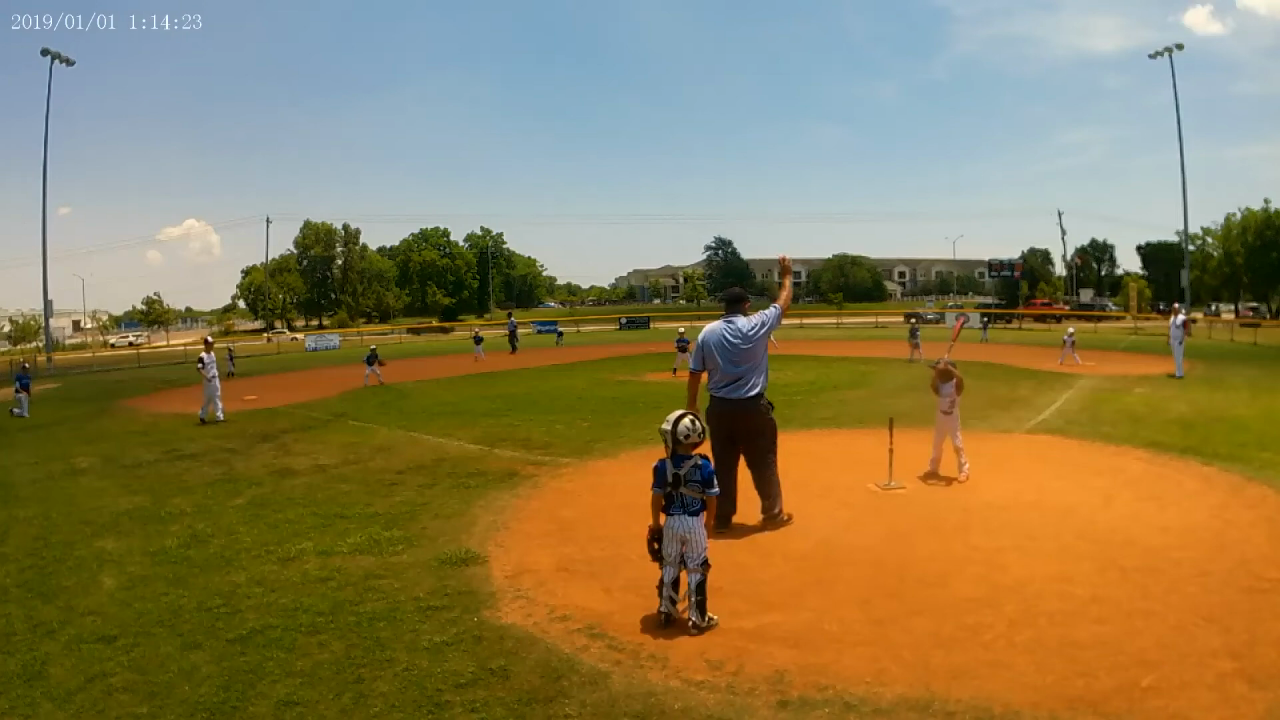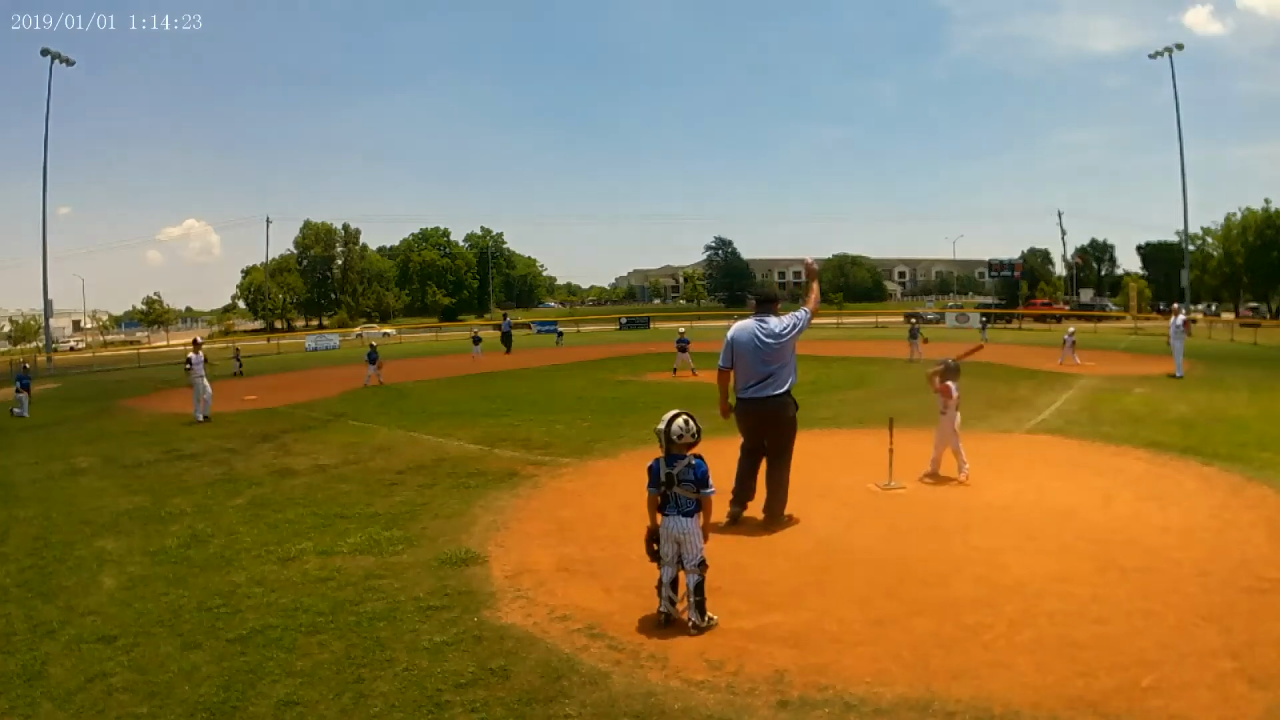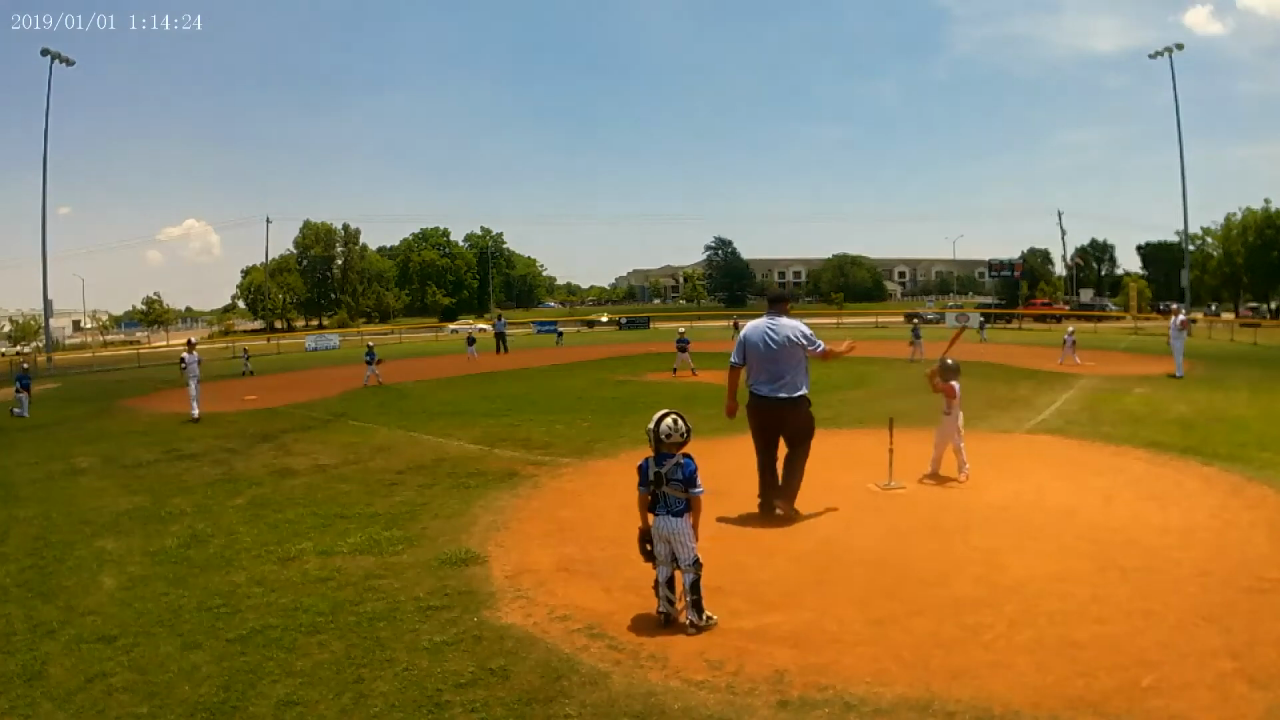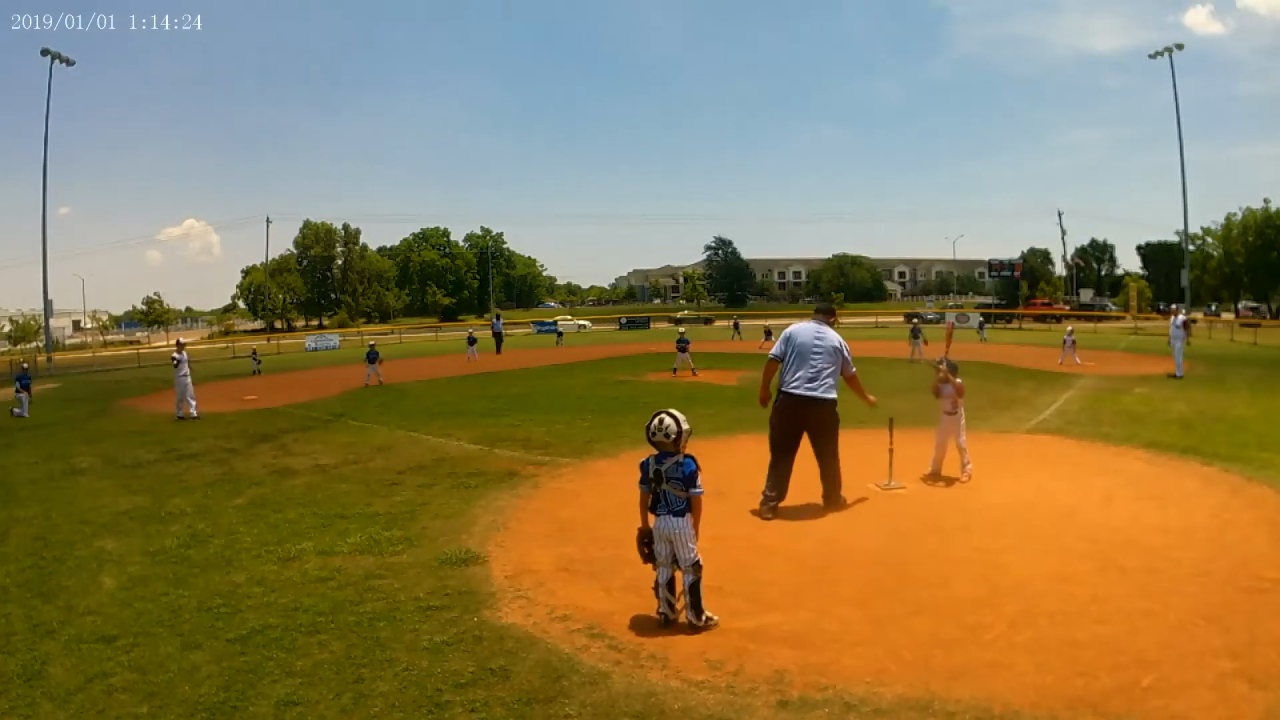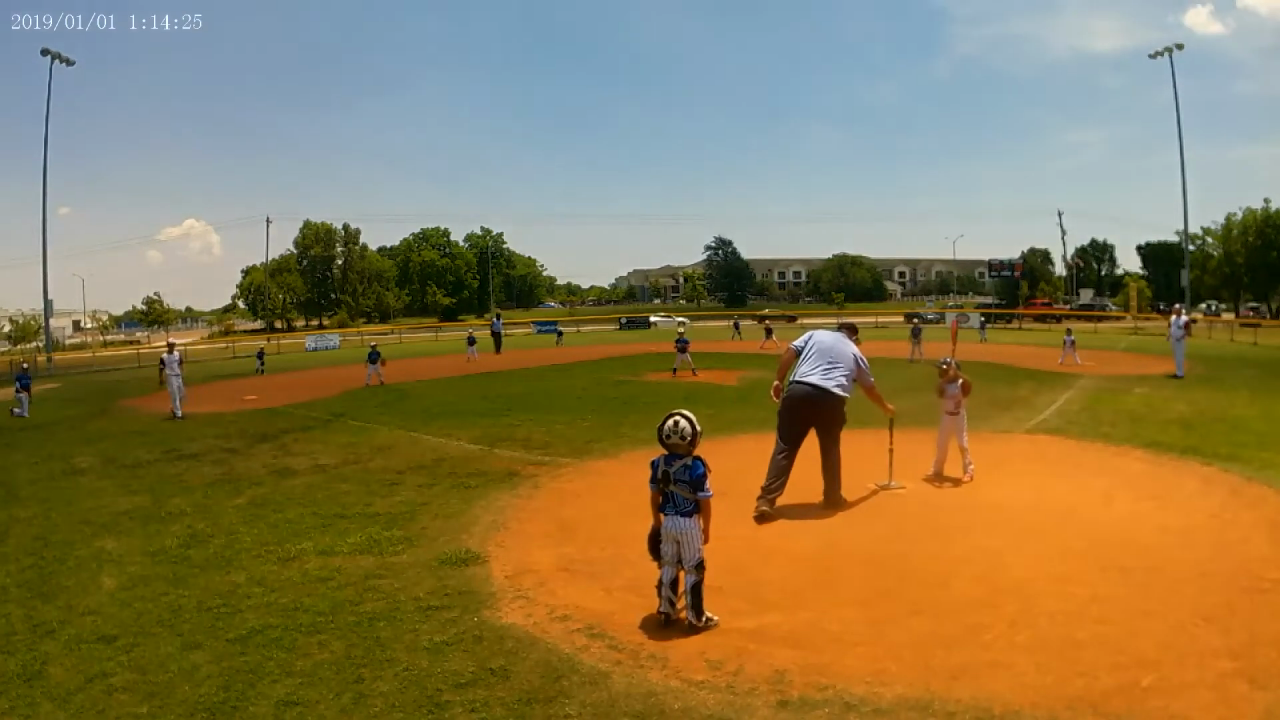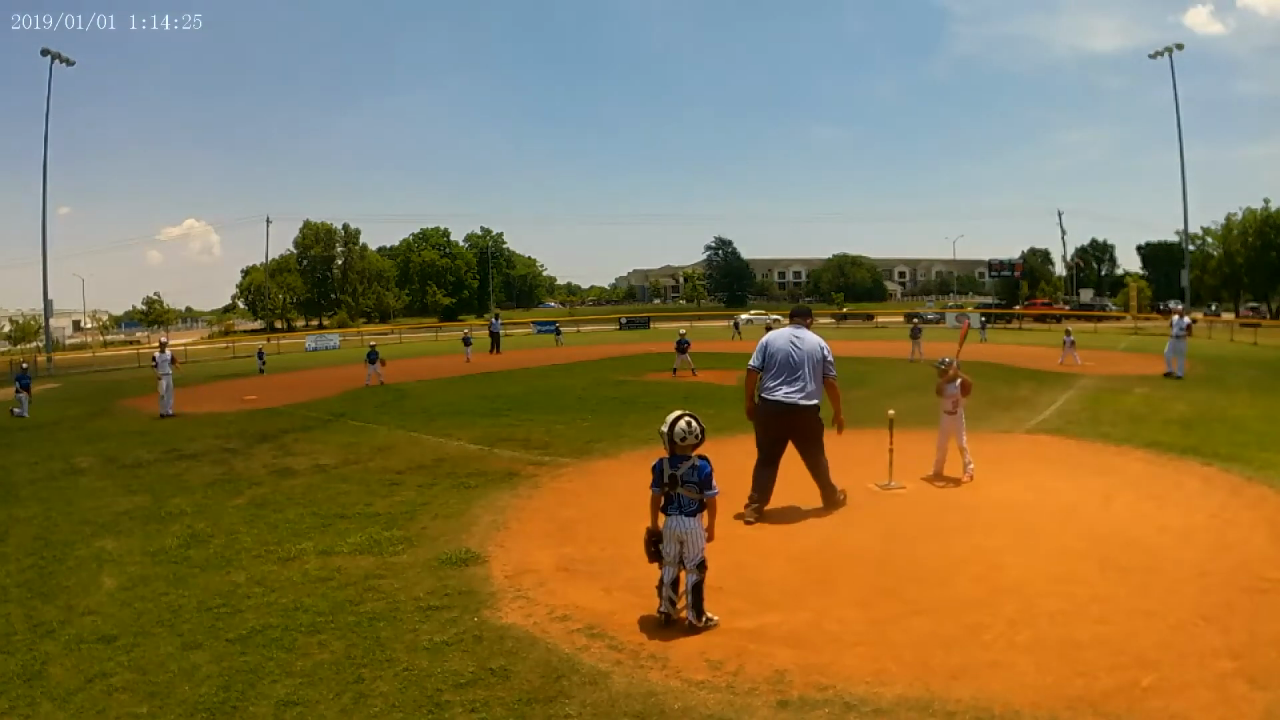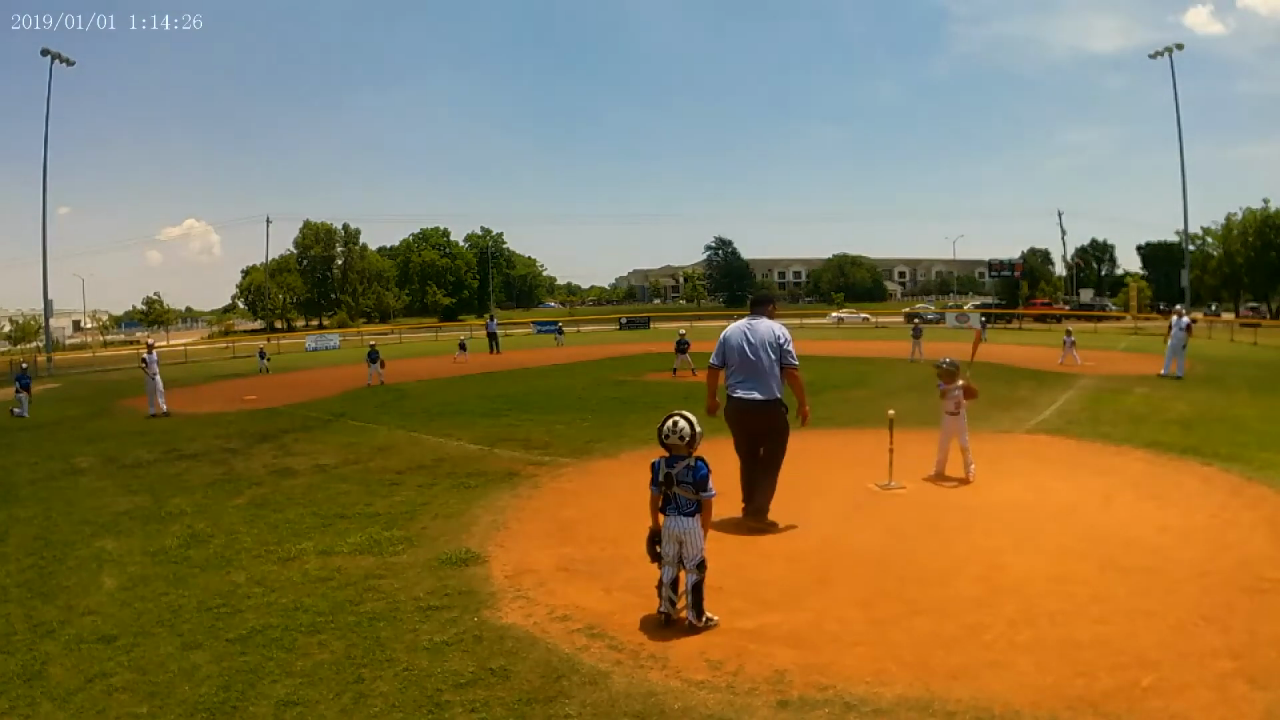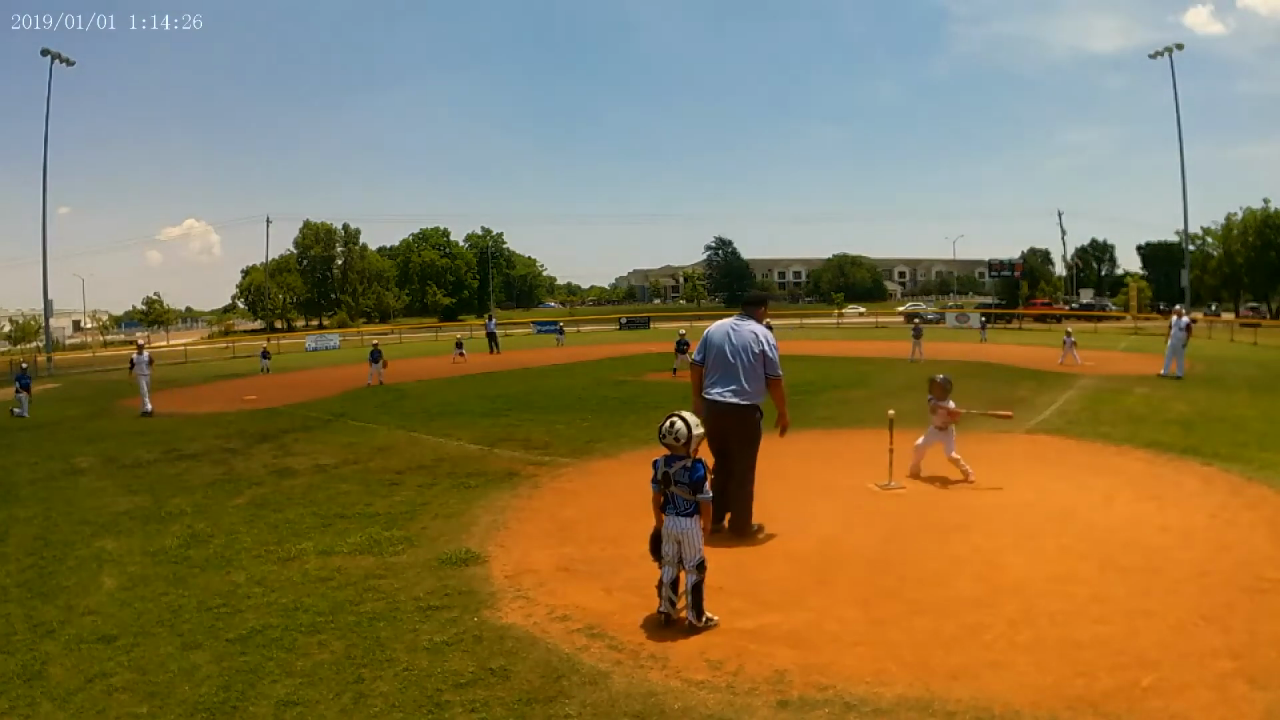
dt=0.5s
person 1, frame 1
left shoulder: (708, 332)
right shoulder: (757, 325)
left elbow: (695, 372)
right elbow: (783, 303)
left wrist: (691, 404)
right wrist: (786, 274)
left hip: (719, 407)
right hip: (752, 407)
left knee: (723, 465)
right knee: (763, 463)
left ankle: (722, 519)
right ankle: (772, 515)
person 1, frame 2
left shoulder: (737, 330)
right shoulder: (786, 326)
left elbow: (723, 370)
right elbow: (812, 307)
left wrist: (724, 400)
right wrist: (813, 278)
left hip: (746, 405)
right hip: (778, 405)
left knee: (750, 453)
right knee: (778, 461)
left ankle: (737, 505)
right ankle: (774, 515)
person 1, frame 3
left shoulder: (749, 329)
right shoulder: (797, 329)
left elbow: (735, 367)
right elbow: (824, 353)
left wrist: (731, 398)
right wrist: (844, 349)
left hip: (759, 403)
right hip: (792, 403)
left knee: (765, 455)
right knee: (798, 450)
left ankle: (767, 506)
right ankle: (784, 501)
person 1, frame 4
left shoulder: (793, 330)
right shoulder: (837, 340)
left elbow: (772, 360)
right elbow: (850, 376)
left wrist: (764, 390)
right wrist: (866, 398)
left hip: (789, 401)
right hip: (822, 404)
left knee: (781, 454)
right knee: (827, 454)
left ankle: (769, 504)
right ankle: (833, 498)
person 1, frame 5
left shoulder: (816, 334)
right shoulder: (855, 352)
left elbow: (790, 352)
right elbow: (869, 388)
left wrist: (778, 381)
right wrist: (885, 406)
left hip: (799, 392)
right hip: (831, 400)
left knee: (785, 448)
right knee: (830, 448)
left ankle: (766, 501)
right ankle: (833, 498)
person 1, frame 6
left shoulder: (771, 337)
right shoulder: (819, 343)
left elbow: (752, 372)
right elbow: (830, 382)
left wrist: (749, 402)
right wrist: (838, 412)
left hip: (770, 407)
right hip: (804, 409)
left knee: (766, 459)
right knee: (815, 456)
left ankle: (754, 508)
right ankle: (832, 498)
person 1, frame 7
left shoulder: (730, 331)
right shoulder: (777, 330)
left elbow: (714, 368)
right elbow: (791, 371)
left wrist: (711, 398)
right wrist: (802, 403)
left hip: (736, 406)
right hip: (768, 406)
left knee: (748, 461)
right knee: (771, 461)
left ankle: (752, 510)
right ankle: (757, 515)
person 1, frame 8
left shoulder: (714, 328)
right shoulder: (762, 335)
left elbow: (696, 365)
right elbow: (774, 380)
left wrist: (697, 399)
right wrist: (782, 412)
left hip: (712, 408)
right hip: (743, 411)
left knee: (722, 466)
right knee: (742, 470)
left ankle: (716, 520)
right ankle: (741, 525)
person 2, frame 1
left shoulder: (662, 466)
right shoulder: (704, 466)
left elbow: (656, 499)
right elbow: (711, 500)
left wrist: (656, 524)
right wrist: (707, 523)
left hip: (671, 523)
right hip: (695, 523)
left knee: (669, 567)
right knee: (697, 570)
left ankle: (666, 612)
right ankle: (698, 619)
person 2, frame 2
left shoulder: (657, 466)
right shoulder: (698, 466)
left elbow: (652, 499)
right elbow: (706, 500)
left wrist: (653, 524)
right wrist: (706, 526)
left hip: (667, 523)
right hip: (690, 524)
left knee: (667, 568)
right knee: (694, 571)
left ankle: (666, 612)
right ankle: (698, 619)
person 2, frame 3
left shoulder: (647, 466)
right shoulder: (687, 465)
left elbow: (643, 499)
right elbow: (696, 500)
left wrist: (645, 524)
right wrist: (695, 526)
left hip: (658, 523)
right hip: (681, 523)
left knee: (663, 568)
right knee: (690, 569)
left ankle: (665, 612)
right ankle: (696, 618)
person 2, frame 4
left shoulder: (648, 464)
right shoulder: (688, 465)
left elbow: (644, 498)
right elbow: (696, 501)
left wrist: (644, 525)
right wrist: (695, 527)
left hip: (660, 523)
right hip: (682, 523)
left knee: (663, 568)
right knee: (690, 569)
left ankle: (666, 612)
right ankle: (696, 617)
person 2, frame 5
left shoulder: (658, 464)
right shoulder: (697, 467)
left elbow: (654, 498)
right elbow: (704, 503)
left wrist: (657, 522)
right wrist: (707, 528)
left hip: (668, 522)
right hip: (689, 524)
left knee: (668, 567)
right knee: (693, 570)
left ankle: (666, 611)
right ankle: (696, 617)
person 2, frame 6
left shoulder: (661, 466)
right shoulder: (702, 466)
left elbow: (655, 499)
right elbow: (711, 501)
left wrist: (654, 525)
right wrist: (710, 527)
left hip: (670, 523)
right hip: (693, 524)
left knee: (669, 567)
right knee: (695, 570)
left ankle: (666, 611)
right ankle: (696, 617)
person 2, frame 7
left shoulder: (660, 466)
right shoulder: (699, 467)
left elbow: (654, 500)
right elbow: (707, 503)
left wrist: (655, 525)
right wrist: (706, 527)
left hip: (669, 522)
right hip: (691, 523)
left knee: (669, 567)
right knee: (695, 570)
left ankle: (666, 611)
right ankle: (696, 617)
person 2, frame 8
left shoulder: (660, 464)
right shoulder: (697, 468)
left elbow: (656, 499)
right elbow: (705, 504)
left wrist: (659, 524)
right wrist: (706, 528)
left hip: (669, 523)
right hip: (690, 524)
left knee: (669, 567)
right knee: (695, 570)
left ankle: (666, 611)
right ankle: (696, 617)
